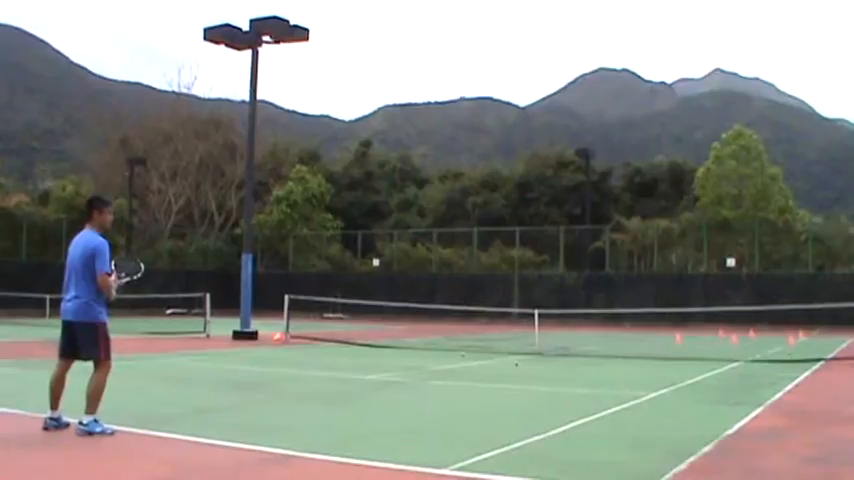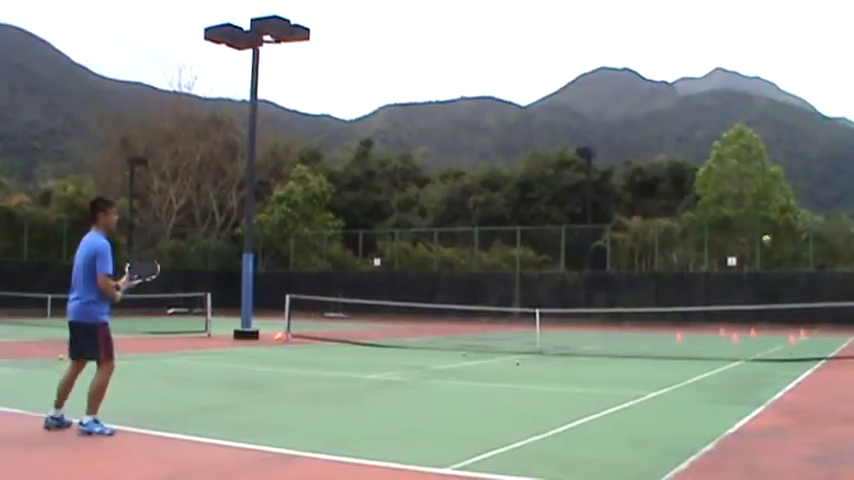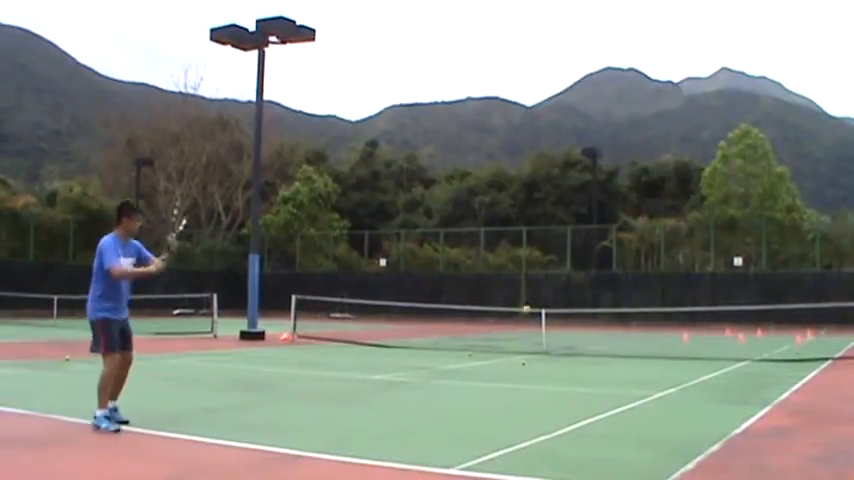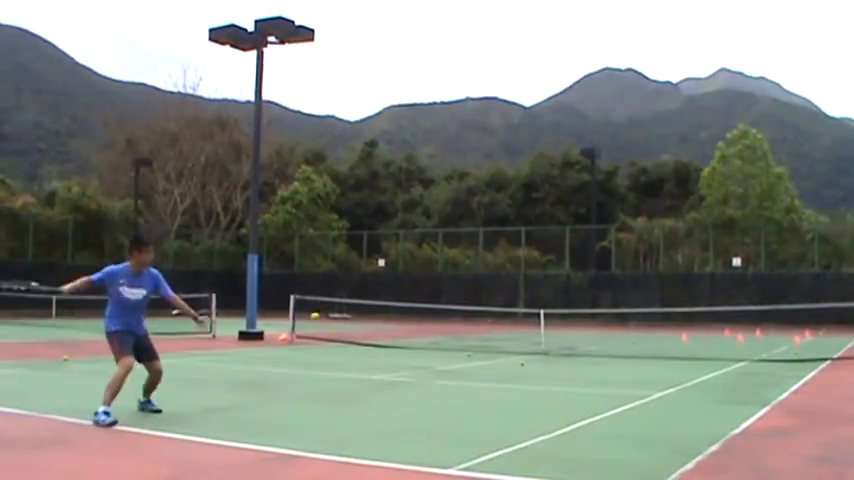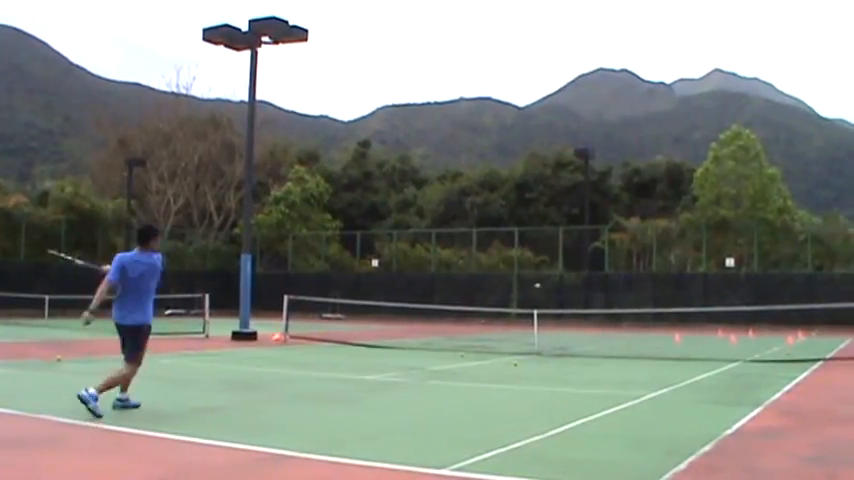
dt=0.5s
person 1, frame 1
left shoulder: (76, 241)
right shoulder: (99, 243)
right elbow: (102, 281)
left wrist: (110, 281)
right wrist: (111, 293)
left hip: (69, 311)
right hip: (90, 313)
left knee: (63, 364)
right knee: (103, 365)
left ankle: (53, 416)
right ankle: (88, 420)
person 1, frame 2
left shoulder: (86, 241)
right shoulder: (101, 244)
right elbow: (103, 283)
left wrist: (116, 284)
right wrist: (116, 295)
left hip: (76, 311)
right hip: (92, 314)
left knee: (76, 365)
right knee: (106, 365)
left ankle: (55, 415)
right ankle: (89, 420)
person 1, frame 3
left shoulder: (134, 245)
right shoulder: (107, 243)
left elbow: (156, 264)
right elbow: (118, 272)
right wrist: (149, 270)
left hip: (121, 313)
right hip: (102, 312)
left knee: (126, 359)
right knee: (113, 361)
left ankle: (111, 406)
right ankle: (101, 414)
person 1, frame 4
left shoulder: (153, 275)
right shoulder: (113, 272)
left elbow: (173, 298)
right elbow: (88, 280)
left wrist: (195, 315)
right wrist: (70, 287)
left hip: (139, 330)
right hip: (117, 328)
left knee: (157, 370)
right knee: (126, 365)
left ankle: (145, 400)
right ankle: (103, 411)
person 1, frame 5
left shoulder: (122, 259)
right shoulder: (157, 260)
left elbow: (107, 285)
left wrist: (90, 309)
left hip: (121, 318)
right hip: (140, 321)
left knee: (131, 359)
right knee: (131, 366)
left ankle: (122, 397)
right ankle: (92, 393)
